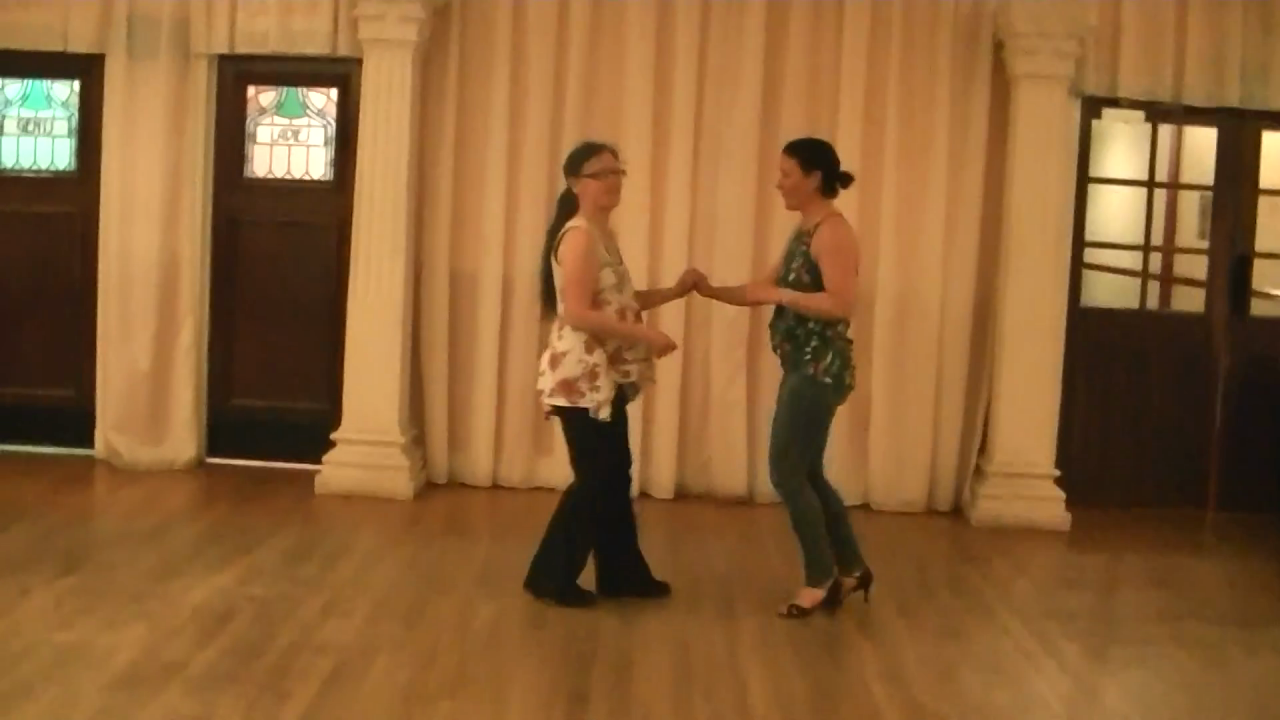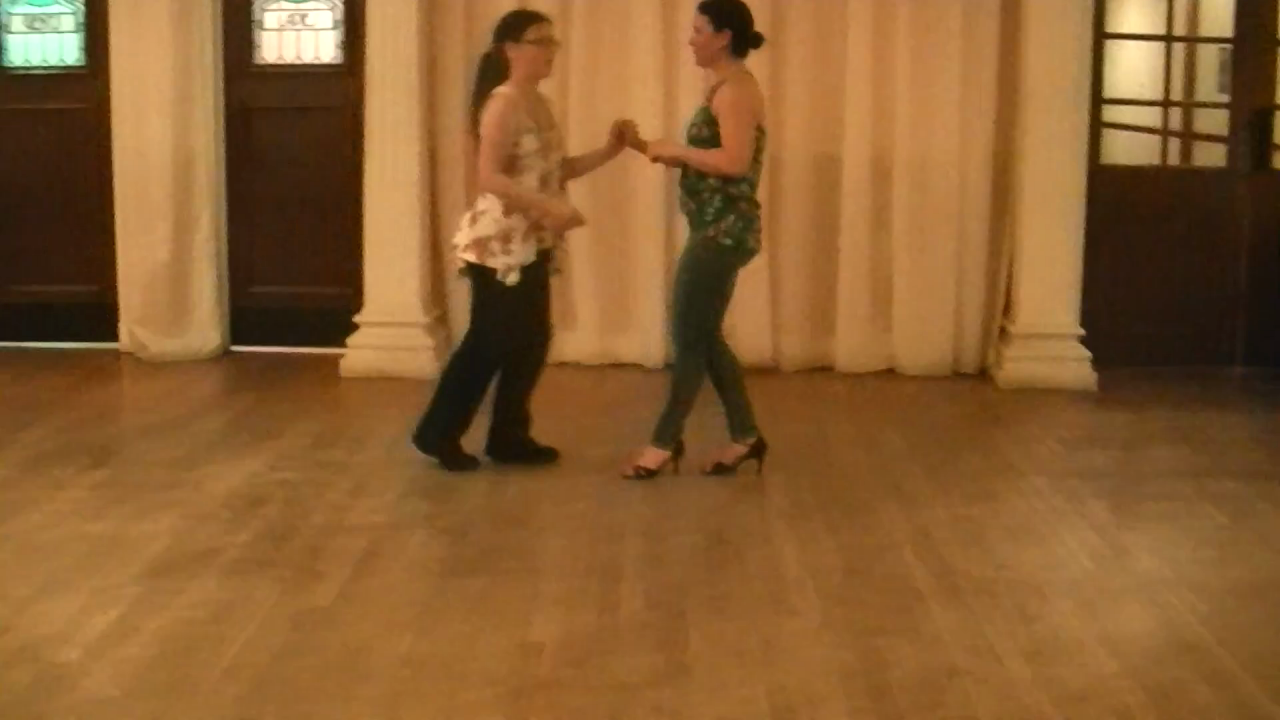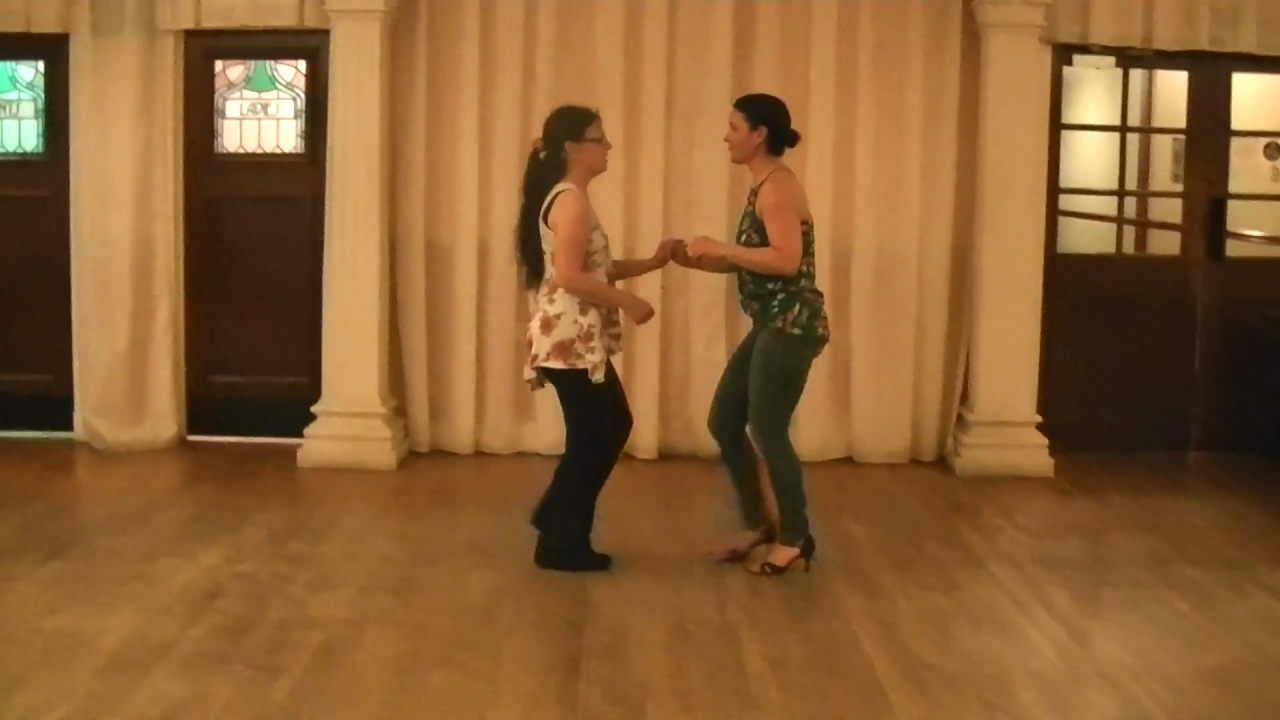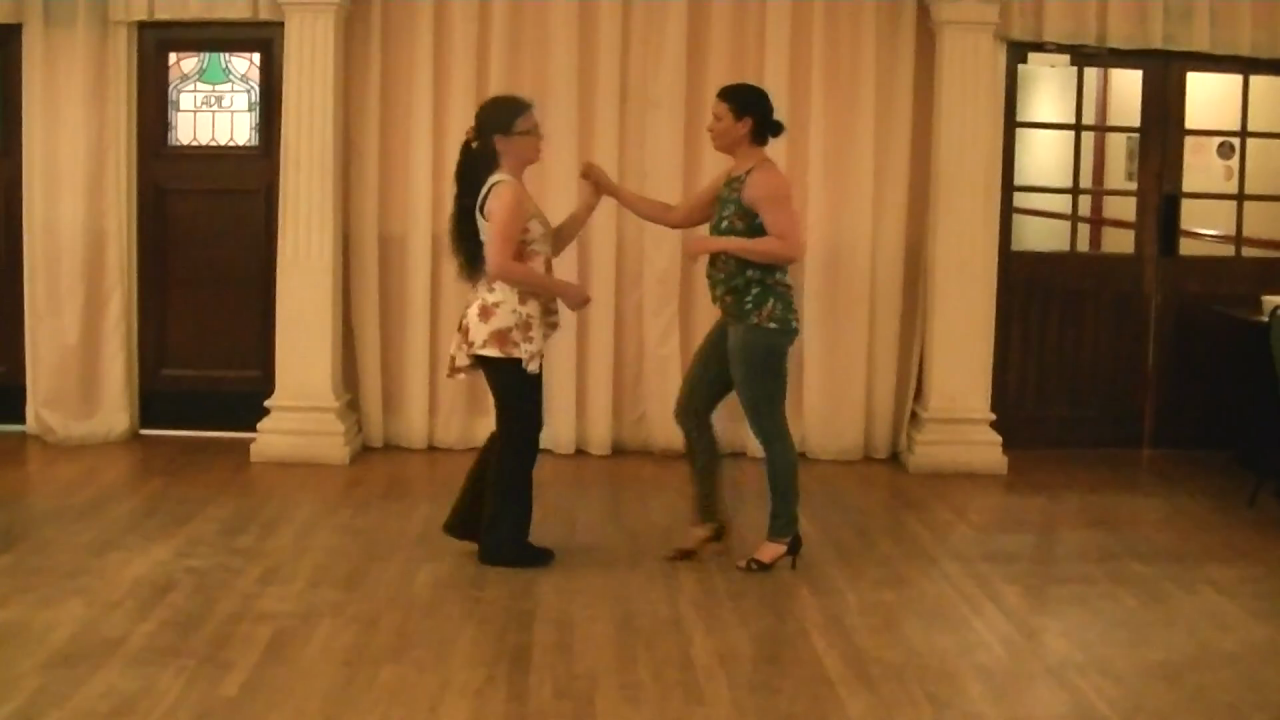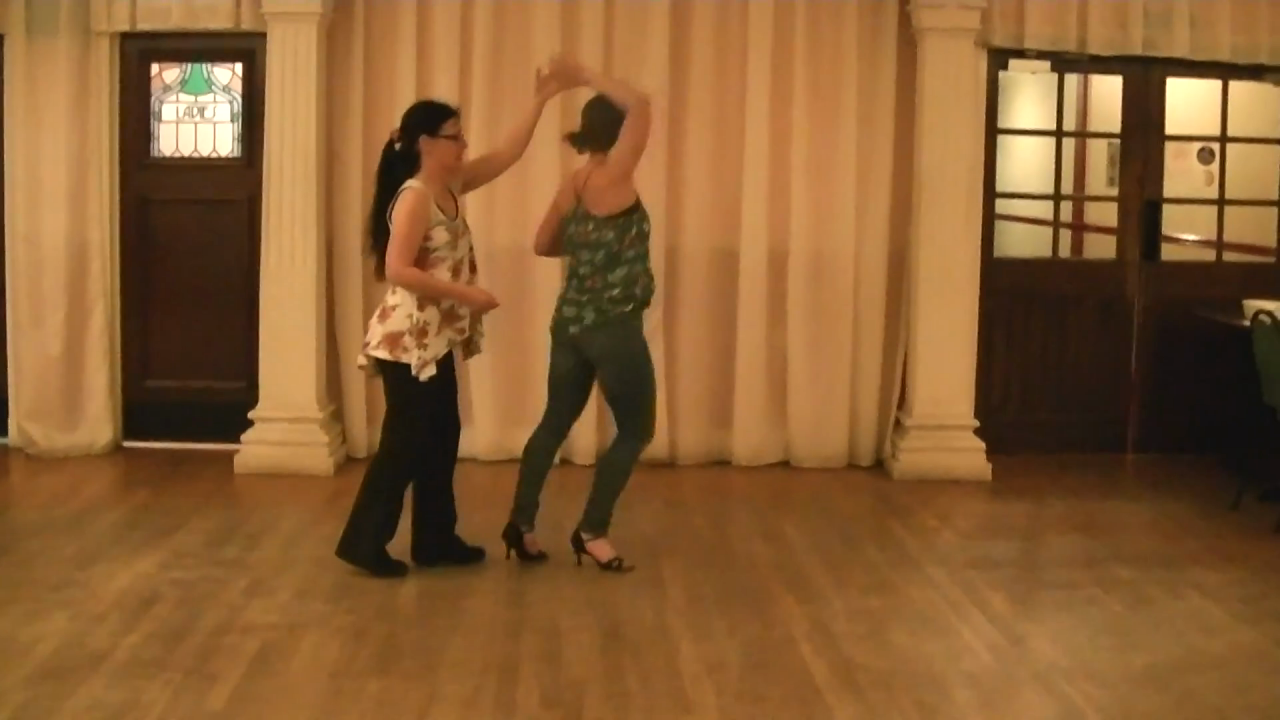
dt=1s
person 1, frame 1
left shoulder: (833, 232)
right shoulder: (804, 231)
left elbow: (840, 306)
right elbow: (766, 290)
left wrist: (777, 294)
right wrist: (711, 291)
left hip: (820, 371)
right hip: (802, 369)
left knee: (788, 475)
right knee: (804, 473)
left ankle: (821, 579)
right ankle: (848, 567)
person 1, frame 2
left shoulder: (735, 89)
right shoulder: (727, 88)
left elbow: (733, 162)
left wrist: (674, 149)
right wrist: (647, 147)
left hip: (722, 231)
right hip: (714, 230)
left knee: (687, 336)
right knee: (704, 335)
left ankle: (666, 441)
right ankle: (745, 435)
person 1, frame 3
left shoulder: (779, 187)
right shoulder: (763, 187)
left elbow: (785, 260)
left wrist: (721, 249)
right wrist: (694, 259)
left hip: (792, 325)
right hip: (771, 325)
left knee: (768, 431)
right knee: (724, 422)
left ankle: (792, 536)
right ankle: (757, 524)
person 1, frame 4
left shoulder: (765, 178)
right shoulder: (730, 178)
left elbow: (790, 247)
right elbow: (674, 215)
left wrist: (718, 241)
right wrist: (610, 189)
left hip: (762, 319)
right hip: (737, 318)
left knee: (767, 425)
right knee: (691, 412)
left ankle: (784, 534)
right ankle: (708, 519)
person 1, frame 5
left shoulder: (575, 185)
right shoulder: (614, 176)
left elbow: (542, 245)
right elbow: (640, 108)
right wrist: (587, 76)
left hip: (573, 321)
right hip: (615, 325)
left knee: (556, 420)
right knee: (636, 429)
left ankle: (522, 525)
right ankle: (593, 530)
person 2, frame 1
left shoulder: (603, 235)
right shoulder: (578, 236)
right elbow: (579, 313)
left wrist: (673, 292)
right wrist: (644, 336)
left hip: (605, 376)
right hip: (580, 376)
left knee: (614, 473)
right knee: (595, 477)
left ankle: (623, 575)
right ankle: (550, 576)
person 2, frame 2
left shoulder: (540, 104)
right shoulder: (502, 104)
left elbow: (555, 169)
right elbow: (490, 177)
left wrist: (608, 151)
right wrist: (551, 206)
left hip: (532, 243)
right hip: (499, 241)
left knee: (532, 339)
right knee: (489, 340)
left ankle: (508, 435)
right ankle: (438, 433)
person 2, frame 3
left shoulder: (566, 197)
right shoulder: (569, 200)
left elbow: (594, 267)
right elbow: (570, 277)
left wrist: (650, 263)
right wrist: (627, 302)
left hip: (577, 338)
right hip: (569, 340)
left knee: (613, 426)
right knee: (590, 437)
left ankle: (558, 517)
right ankle: (561, 545)
person 2, frame 4
left shoulder: (510, 190)
right shoulder: (506, 191)
left elbow: (553, 242)
right elbow: (501, 265)
left wrist: (593, 197)
right wrist: (562, 288)
left hip: (506, 329)
right hip: (505, 331)
left knee: (515, 429)
right knee: (520, 433)
left ankle: (473, 516)
right ankle: (505, 542)
person 2, frame 5
left shoulder: (450, 185)
right shoulder: (413, 197)
left elbow: (508, 155)
right elbow: (397, 270)
left wrist: (541, 99)
right wrist: (463, 291)
left hip: (436, 338)
right hip: (409, 338)
left knee: (441, 437)
right knee: (405, 441)
left ankle: (436, 540)
right ankle: (364, 543)
